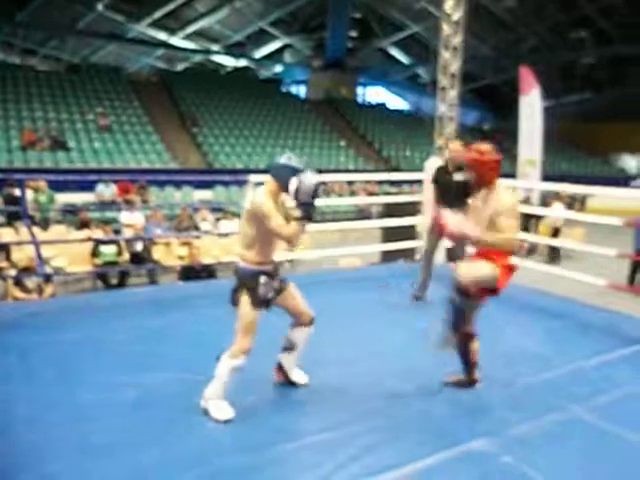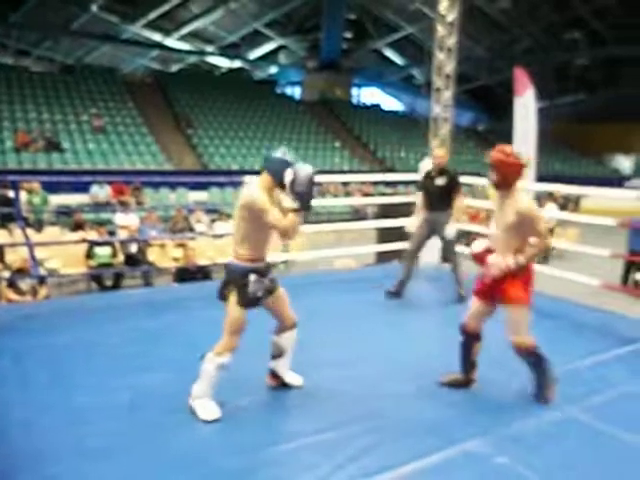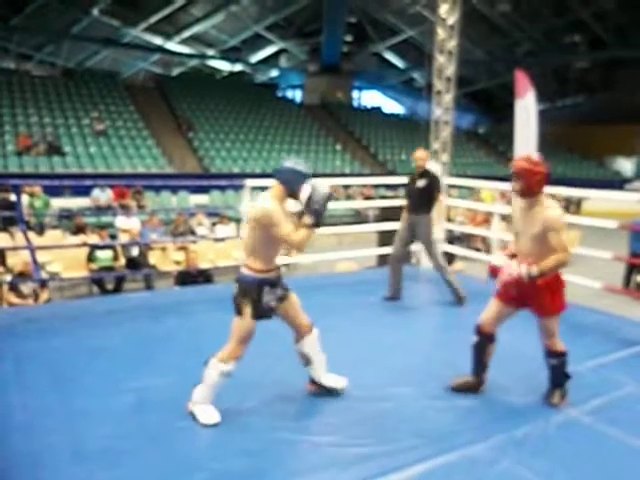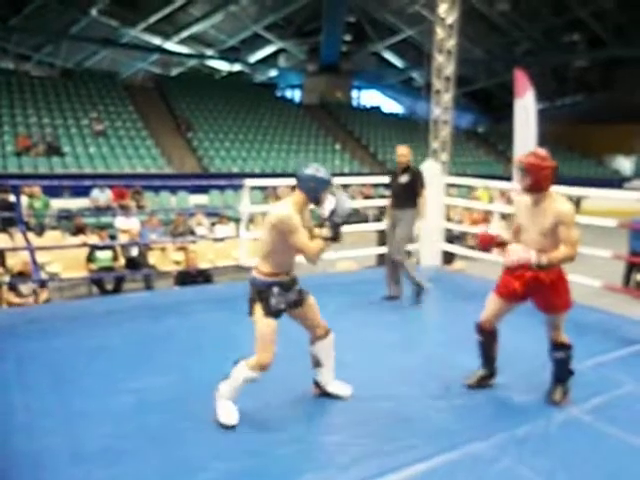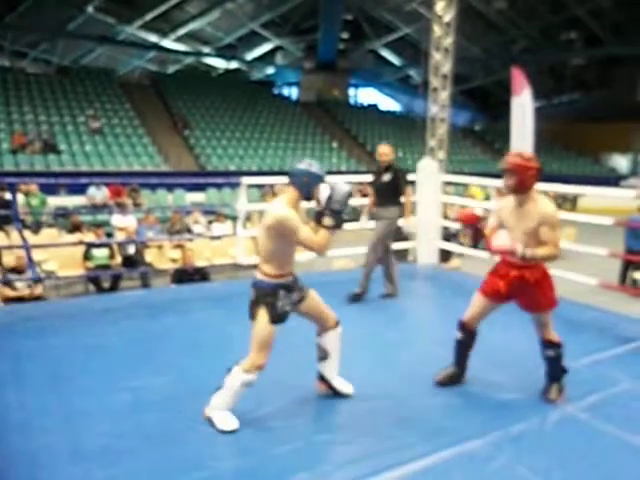
dt=0.2s
person 1, frame 1
left shoulder: (278, 198)
right shoulder: (261, 201)
left elbow: (293, 236)
right elbow: (290, 237)
left wrist: (304, 205)
right wrist: (303, 206)
left hip: (269, 271)
right hip: (251, 275)
left knee: (306, 316)
right knee: (243, 344)
left ankle: (286, 368)
right ankle: (213, 397)
person 1, frame 2
left shoulder: (271, 193)
right shoulder: (254, 196)
left elbow: (286, 226)
right elbow: (287, 231)
left wrist: (298, 198)
right wrist: (299, 196)
left hip: (261, 269)
right hip: (243, 272)
left knee: (288, 321)
right knee: (230, 342)
left ankle: (278, 371)
right ankle: (200, 395)
person 1, frame 3
left shoulder: (277, 204)
right shoulder: (267, 207)
left elbow: (293, 236)
right elbow: (298, 243)
left wrist: (310, 212)
right wrist: (313, 213)
left hip: (272, 278)
right hip: (255, 282)
left knee: (305, 327)
right knee: (235, 350)
left ankle: (319, 378)
right ankle: (199, 401)
person 1, frame 4
left shoulder: (299, 210)
right shoulder: (285, 215)
left elbow: (312, 242)
right elbow: (312, 255)
left wrist: (331, 222)
right wrist: (332, 225)
left hip: (288, 282)
right hip: (267, 287)
left knee: (321, 330)
right knee: (263, 359)
left ankle: (324, 382)
right ankle: (225, 396)
person 1, frame 5
left shoulder: (292, 207)
right shoulder: (282, 214)
left elbow: (314, 234)
right elbow: (319, 246)
left wrist: (326, 212)
right wrist: (332, 213)
left hip: (289, 282)
right hip: (270, 288)
left knee: (330, 322)
right knee: (257, 360)
left ankle: (329, 378)
right ankle: (217, 406)
person 2, frame 1
left shoulder: (504, 200)
right shoulder: (479, 196)
left elbow: (510, 242)
right elbow: (470, 223)
left wrist: (470, 233)
right wrist: (451, 222)
left hip: (496, 265)
right hip: (478, 263)
left knee: (463, 276)
right knee: (465, 327)
left ankle: (455, 323)
right ankle: (470, 375)
person 2, frame 2
left shoulder: (524, 205)
right shoulder: (499, 198)
left elbow: (543, 241)
left wrist: (513, 263)
right wrist: (487, 245)
left hip: (516, 275)
right hip: (494, 272)
left knee: (519, 339)
right knee: (470, 325)
left ankle: (543, 377)
right ankle: (467, 375)
person 2, frame 3
left shoulder: (551, 214)
right shoulder: (518, 205)
left elbow: (562, 257)
left wrist: (527, 273)
right wrist: (508, 259)
left hip: (544, 282)
right hip: (516, 278)
left knee: (550, 341)
right knee: (485, 325)
left ankle: (558, 386)
right ankle: (477, 378)
person 2, frame 4
left shoulder: (562, 209)
right shoulder: (520, 201)
left elbow: (570, 251)
left wrist: (535, 259)
right wrist: (499, 241)
left hip: (548, 276)
right hip: (518, 272)
left knee: (556, 334)
right knee: (485, 322)
left ankle: (561, 382)
right ankle: (488, 370)
person 2, frame 5
left shoulder: (545, 210)
right shoulder: (504, 203)
left elbow: (552, 251)
right elbow: (489, 236)
left wrist: (518, 251)
right wrist: (476, 226)
left hip: (533, 276)
right hip: (504, 271)
left knee: (546, 333)
right knee: (468, 320)
left ankle: (555, 380)
right ankle: (458, 369)
person 3, frame 1
left shoulder: (467, 172)
right shoulder: (440, 170)
right elbow: (434, 191)
right wrist: (429, 212)
left knee: (459, 253)
right knee: (428, 251)
right ankle: (420, 290)
person 3, frame 2
left shoulder: (451, 176)
right shoulder: (427, 175)
left elbow: (458, 200)
left wrist: (453, 222)
right wrist: (417, 218)
left hip: (444, 218)
right hip: (428, 217)
left knee: (451, 256)
right knee: (411, 250)
left ankle: (460, 291)
right ankle: (399, 288)
person 3, frame 3
left shoulder: (431, 178)
right shoulder: (412, 178)
left elbow: (438, 202)
right wrist: (403, 221)
left hip: (423, 221)
right hip: (410, 221)
left knee: (436, 260)
right knee: (395, 256)
left ankle: (457, 293)
right ankle: (394, 292)
person 3, frame 4
left shoulder: (415, 173)
right shoulder: (394, 174)
left elbow: (422, 197)
left wrist: (421, 219)
right wrist: (388, 217)
left hip: (407, 215)
right hip: (394, 215)
left knee: (398, 255)
right knee: (390, 255)
left ankle: (417, 283)
right ankle: (394, 291)
person 3, frame 5
left shoulder: (397, 172)
right shoulder: (378, 173)
left elbow: (407, 195)
left wrist: (407, 218)
left hip: (390, 214)
right hip: (379, 213)
left knee: (373, 251)
right knee: (385, 252)
left ankle: (362, 289)
right ankle: (391, 288)
